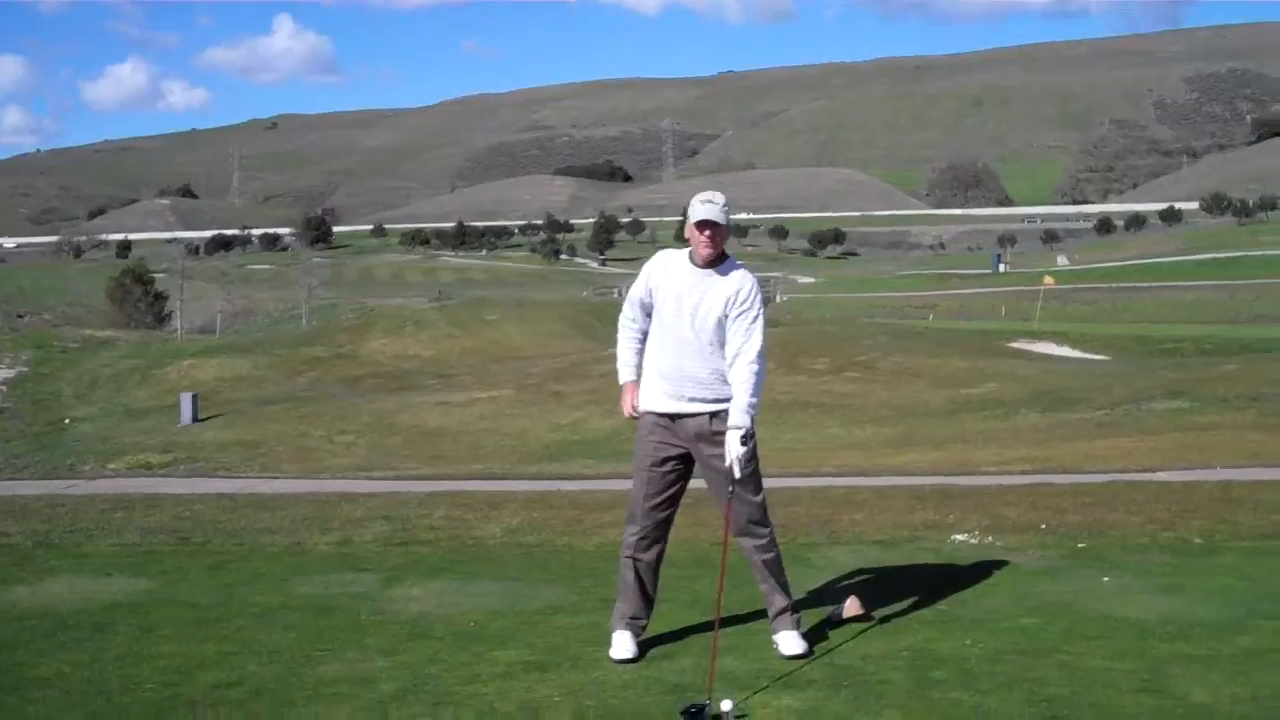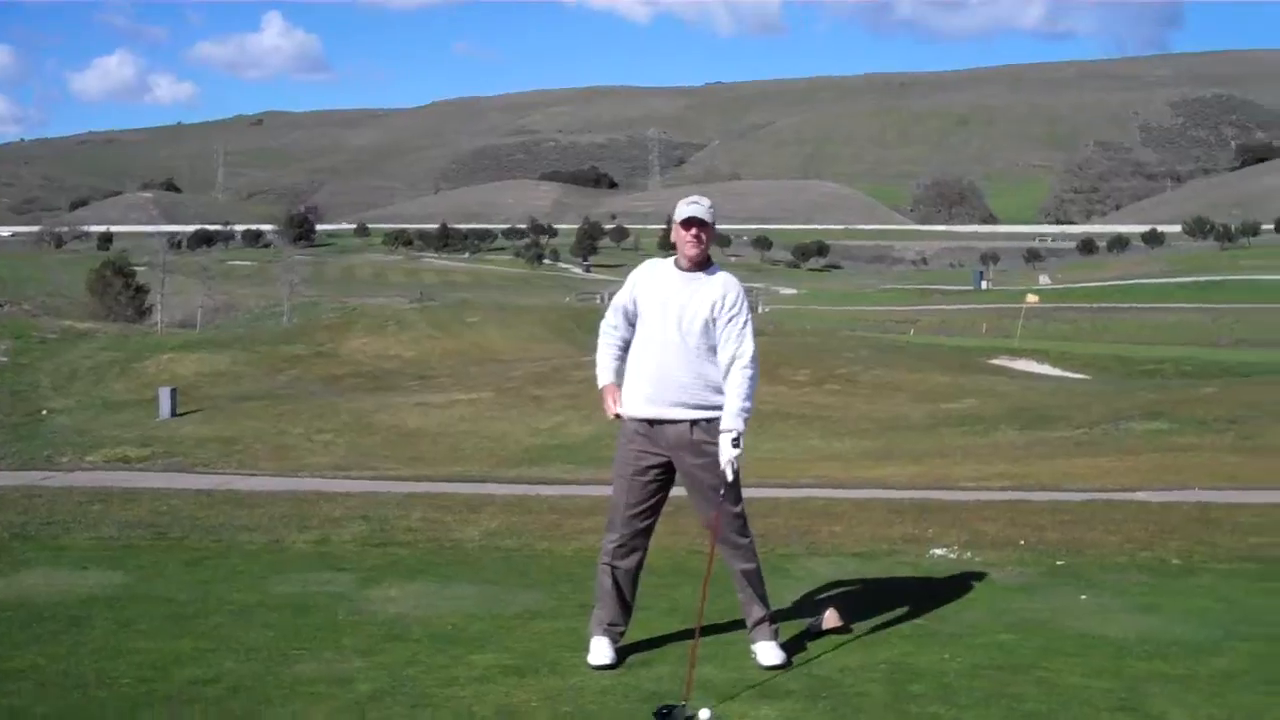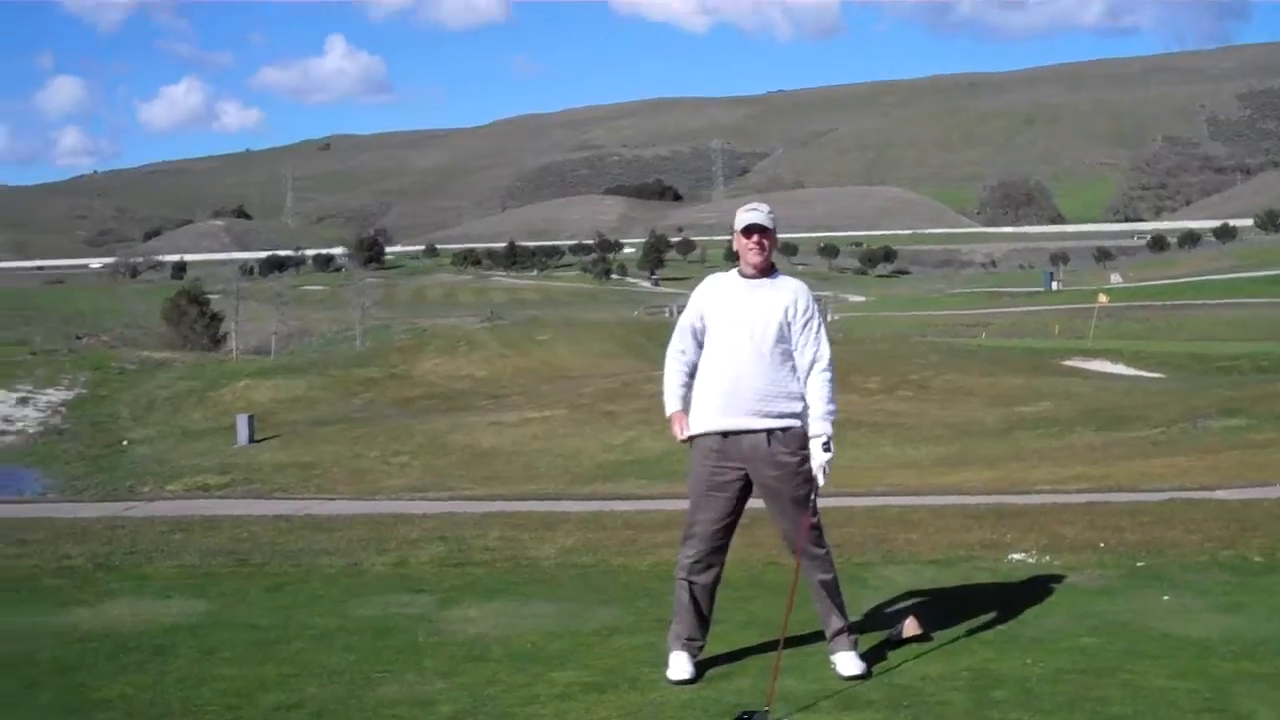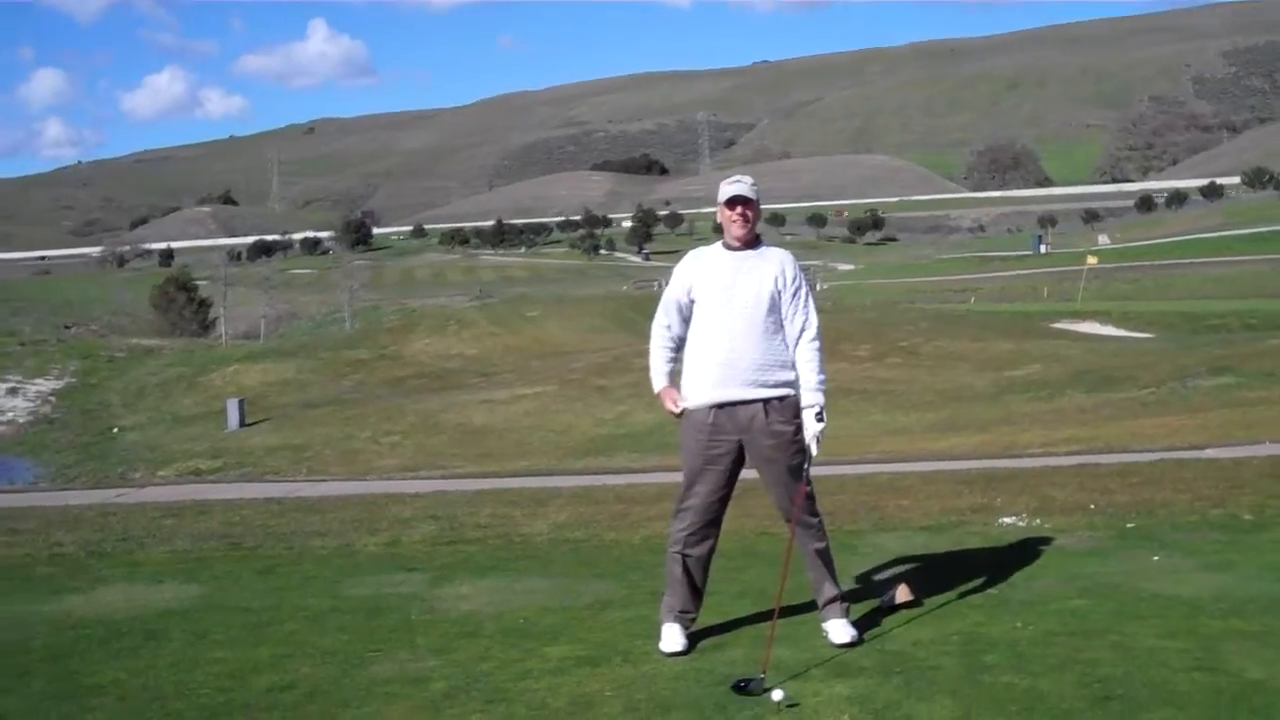
dt=0.2s
person 1, frame 1
left shoulder: (742, 284)
right shoulder: (661, 266)
left elbow: (746, 360)
right elbow: (632, 322)
left wrist: (739, 425)
right wrist: (628, 379)
left hip: (720, 418)
right hip: (660, 417)
left knee: (752, 522)
right knee: (643, 524)
left ankle: (784, 621)
right ankle: (627, 625)
person 1, frame 2
left shoulder: (727, 289)
right shoulder: (647, 274)
left elbow: (740, 364)
right elbow: (614, 328)
left wrist: (732, 427)
right wrist: (608, 382)
left hip: (704, 428)
right hip: (641, 424)
left knee: (732, 532)
right knee: (623, 531)
left ankle: (762, 631)
right ankle: (605, 631)
person 1, frame 3
left shoulder: (795, 293)
right shoulder: (711, 289)
left elbow: (817, 367)
right elbow: (682, 350)
left wrist: (820, 432)
right wrist: (676, 406)
left hip: (781, 437)
right hip: (715, 437)
left knee: (808, 542)
right knee: (701, 545)
left ankle: (841, 641)
right ankle: (684, 645)
person 1, frame 4
left shoulder: (781, 263)
right shoulder: (695, 264)
left elbow: (805, 336)
right elbow: (666, 327)
left wrist: (814, 400)
right wrist: (662, 382)
left hip: (774, 407)
right hip: (707, 410)
left knee: (802, 512)
right knee: (694, 518)
left ankle: (833, 609)
right ankle: (676, 618)
